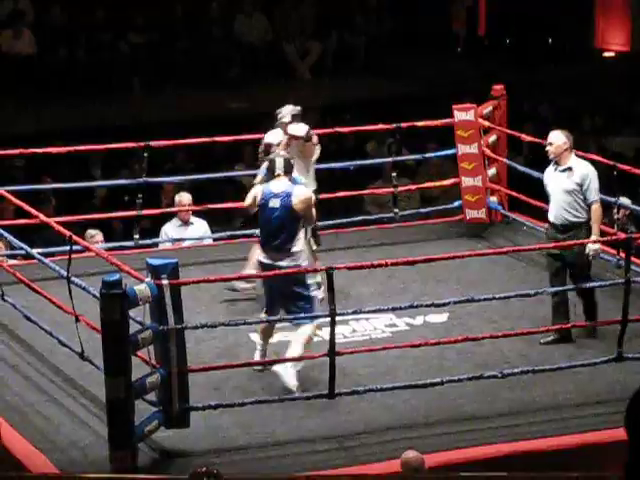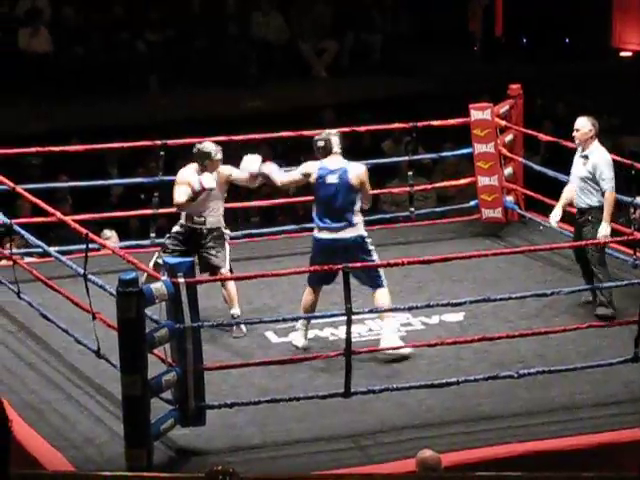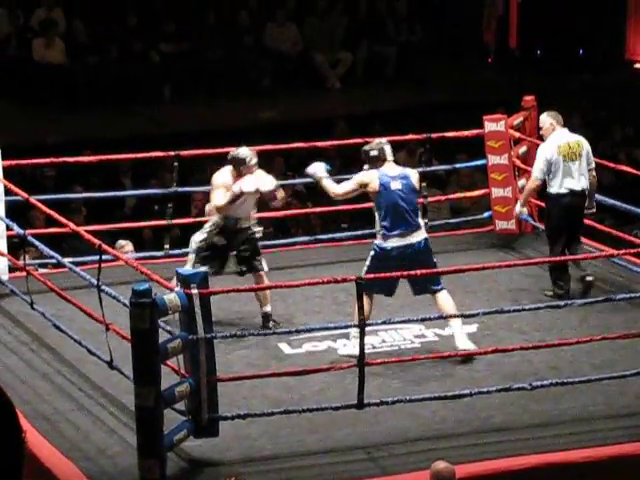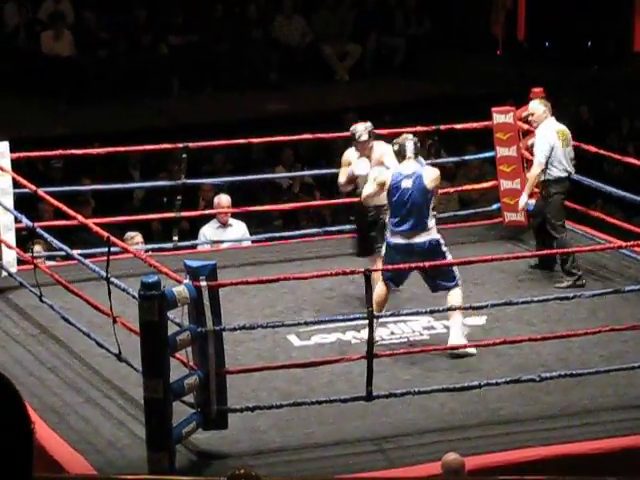
dt=0.7s
person 1, frame 1
left shoulder: (259, 191)
right shoulder: (303, 194)
left elbow: (247, 208)
right elbow: (310, 221)
left hip: (267, 262)
right hip: (292, 266)
left knee: (272, 311)
right knee: (307, 322)
left ankle: (261, 354)
right ankle: (287, 365)
person 1, frame 2
left shoulder: (311, 169)
right shoulder: (358, 170)
left elbow: (283, 180)
right elbow: (366, 202)
left wrist: (269, 170)
left hip: (323, 240)
right hip: (353, 238)
left knee: (314, 286)
right knee: (378, 285)
left ankle: (301, 335)
right ankle: (389, 336)
person 1, frame 3
left shoulder: (369, 178)
right shoulder: (413, 175)
left elbow: (336, 192)
left wrist: (320, 175)
left hip: (387, 248)
right hip: (417, 244)
left knee: (365, 291)
right knee: (438, 290)
left ankle: (355, 342)
right ankle: (461, 339)
person 1, frame 4
left shoulder: (386, 175)
right shoulder: (432, 174)
left elbow: (365, 198)
left wrist: (373, 180)
left hip: (397, 242)
right hip: (427, 242)
left knee: (385, 282)
right knee: (452, 285)
right ankle: (456, 337)
person 2, frame 1
left shoulder: (584, 170)
right shoulder: (549, 172)
left elbow: (595, 205)
left wrist: (595, 237)
left hip: (578, 232)
right hip: (554, 232)
left knee: (582, 282)
right knee: (556, 285)
left ankle: (591, 322)
right ankle: (561, 330)
person 2, frame 2
left shoulder: (599, 157)
right shoulder: (580, 155)
left elbow: (609, 192)
right elbow: (572, 185)
left wrist: (606, 223)
right wrist: (559, 207)
left hip: (594, 214)
right hip: (584, 213)
left knee: (596, 260)
right knee: (582, 256)
left ankle: (606, 306)
right ankle: (596, 295)
person 2, frame 3
left shoulder: (547, 147)
right shoulder: (581, 142)
left elbow: (535, 181)
right elbow: (592, 174)
left wrist: (520, 203)
right wrist: (591, 199)
left hip: (558, 200)
right hip: (579, 198)
left knee: (556, 246)
right knee: (573, 241)
left ankle: (561, 289)
right ankle: (585, 274)
person 2, frame 4
left shoulder: (544, 133)
right shoulder: (562, 129)
left elbow: (538, 167)
right elbow: (570, 159)
left wrist: (525, 194)
left hip: (553, 185)
right hip: (562, 181)
left knee: (557, 230)
right knee: (538, 219)
left ankle: (574, 275)
right ankle: (546, 260)
person 3, frame 1
left shoulder: (305, 136)
right shoulder: (277, 136)
left elbow: (314, 151)
right elbow: (264, 161)
left wrist: (307, 137)
right wrist: (265, 149)
left knee: (307, 243)
left ankle: (317, 283)
right ankle: (248, 278)
person 3, frame 2
left shoulder: (225, 172)
right shoulder: (185, 174)
left elbow: (252, 182)
right elbow: (179, 205)
left wrist: (254, 172)
right wrist: (197, 191)
left hip: (213, 230)
right hip: (187, 229)
left knee: (223, 272)
left ankle: (237, 318)
person 3, frame 3
left shoulder: (259, 176)
right shoulder: (222, 177)
left elbow: (278, 202)
right elbow: (217, 208)
left wrist: (273, 191)
right wrist: (237, 192)
left hip: (245, 229)
right hip: (220, 228)
left knee: (260, 273)
left ankle: (267, 315)
person 3, frame 4
left shoulder: (384, 149)
right shoulder: (350, 156)
right elbow: (342, 185)
right wrist: (351, 176)
left hip: (384, 206)
right hip: (365, 207)
left knee: (378, 254)
right knee: (365, 252)
right ankle: (381, 276)
